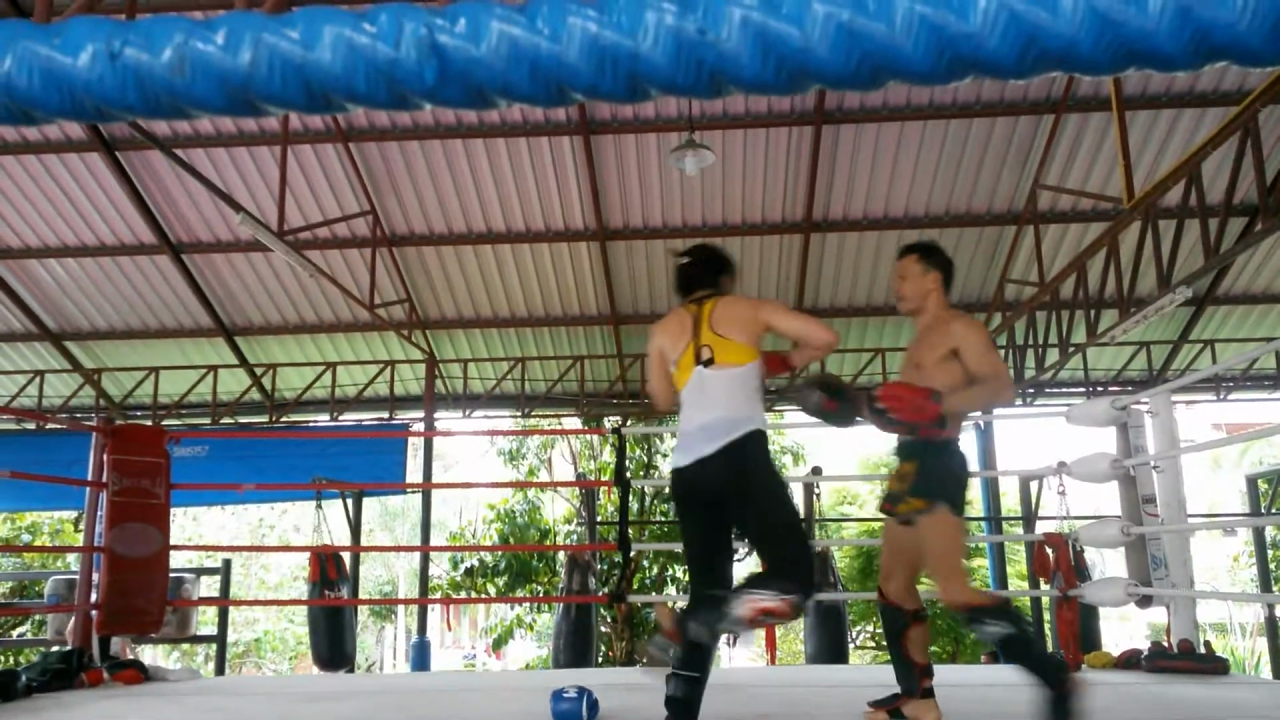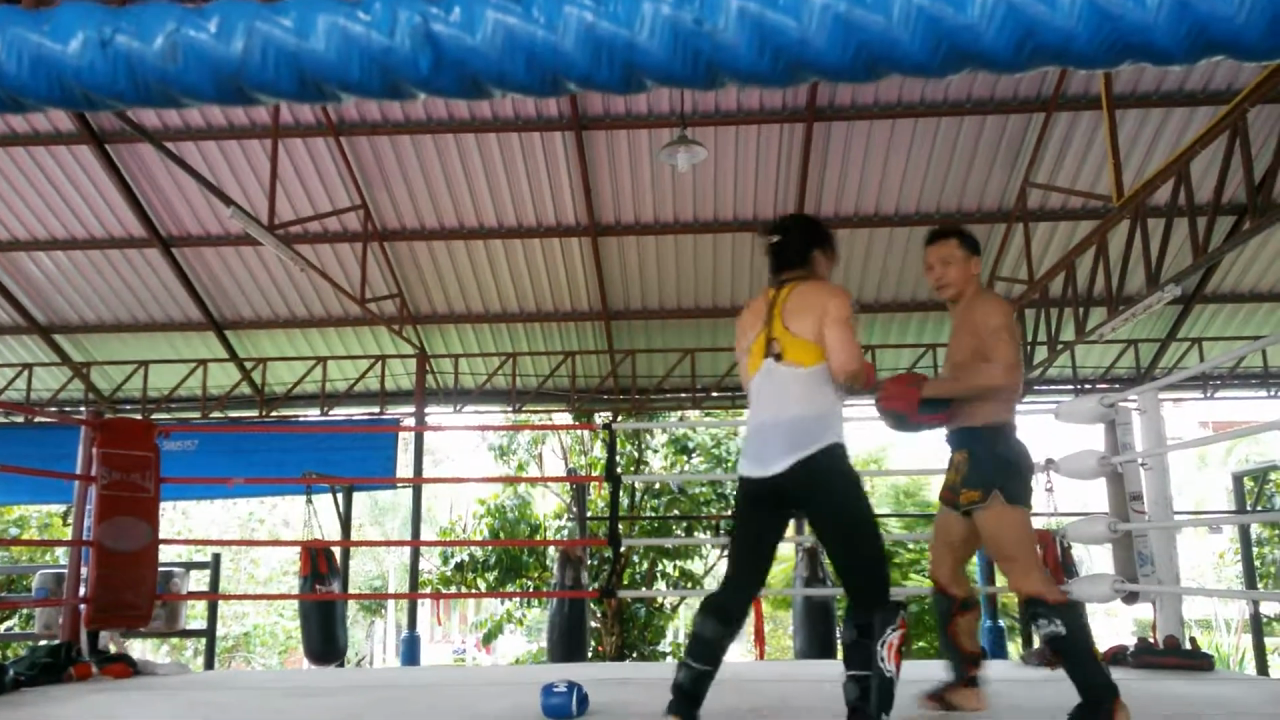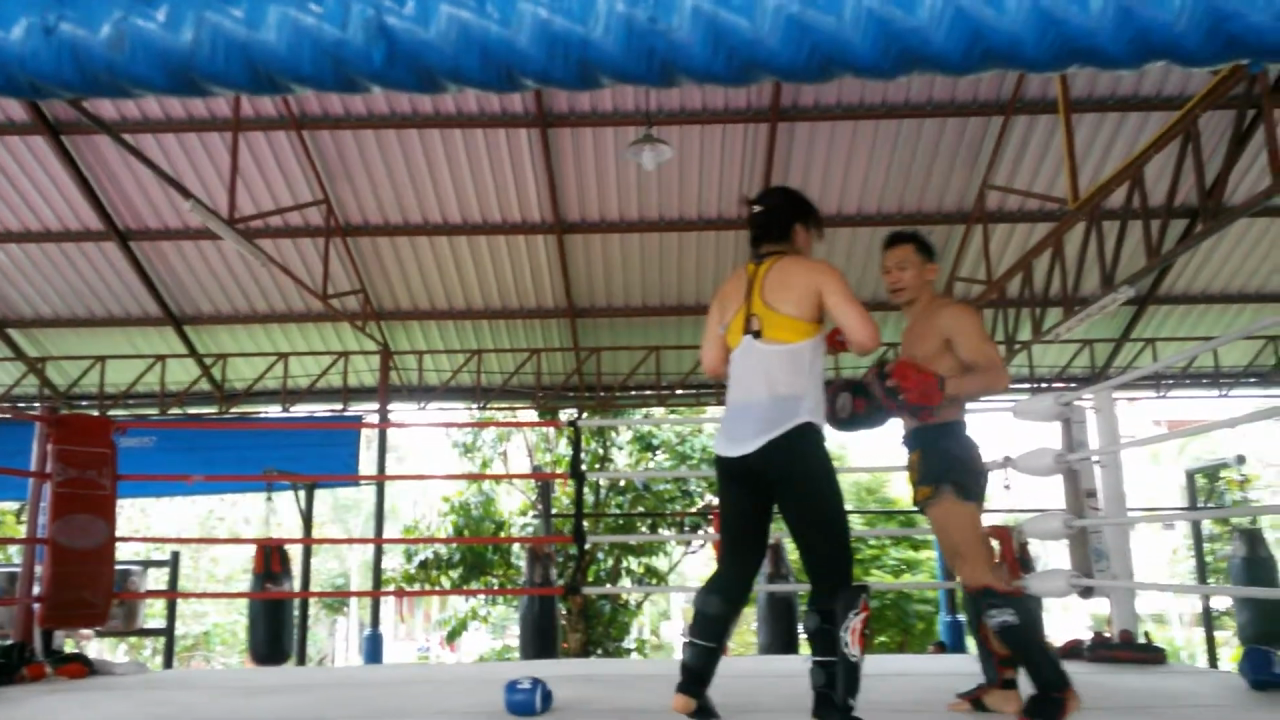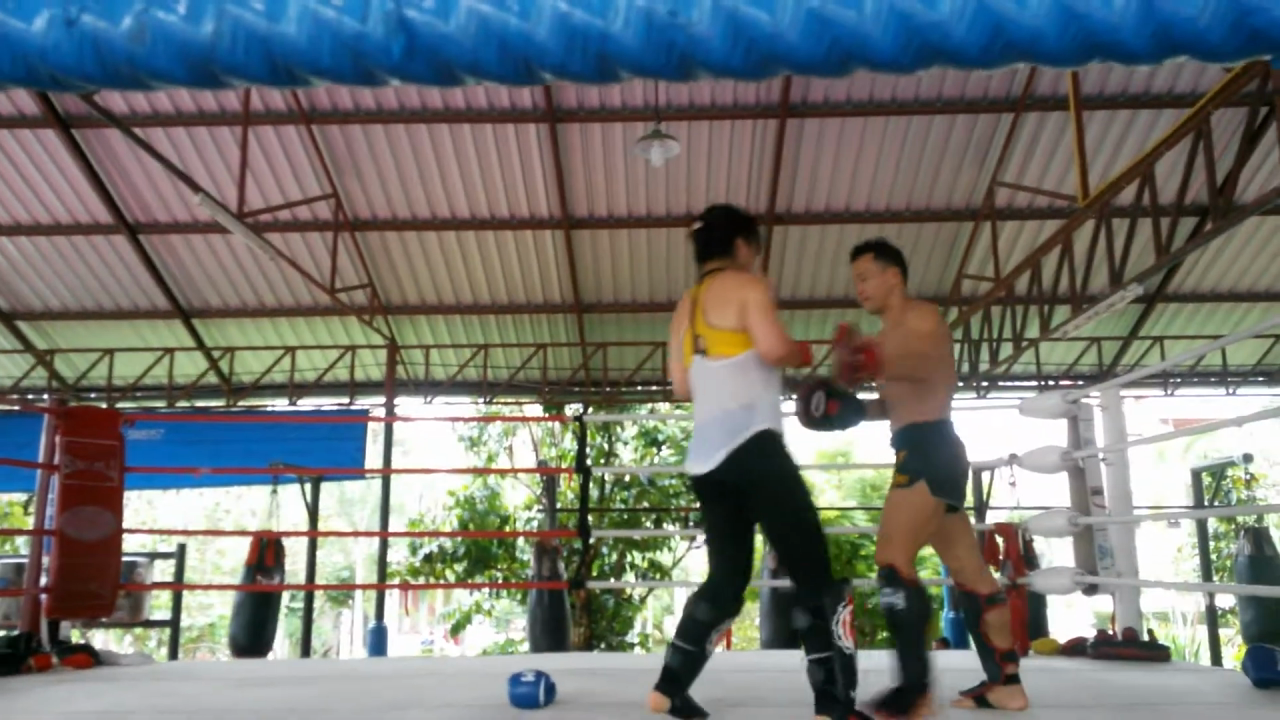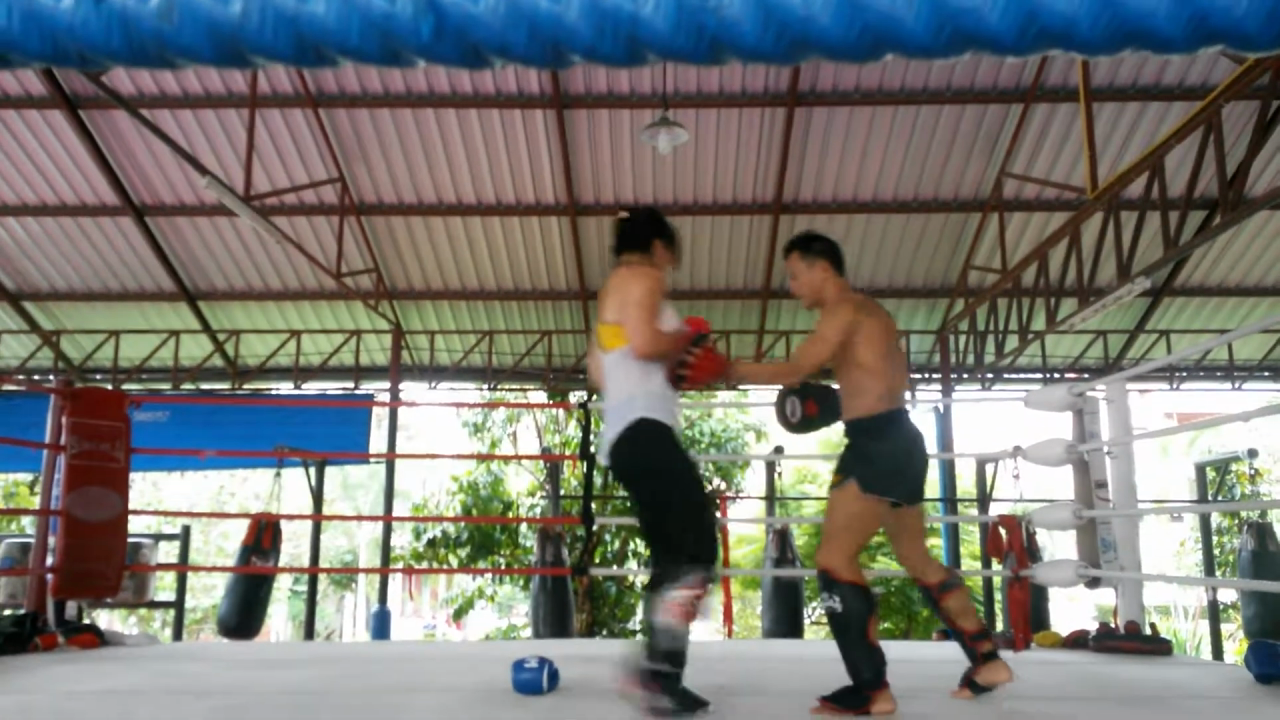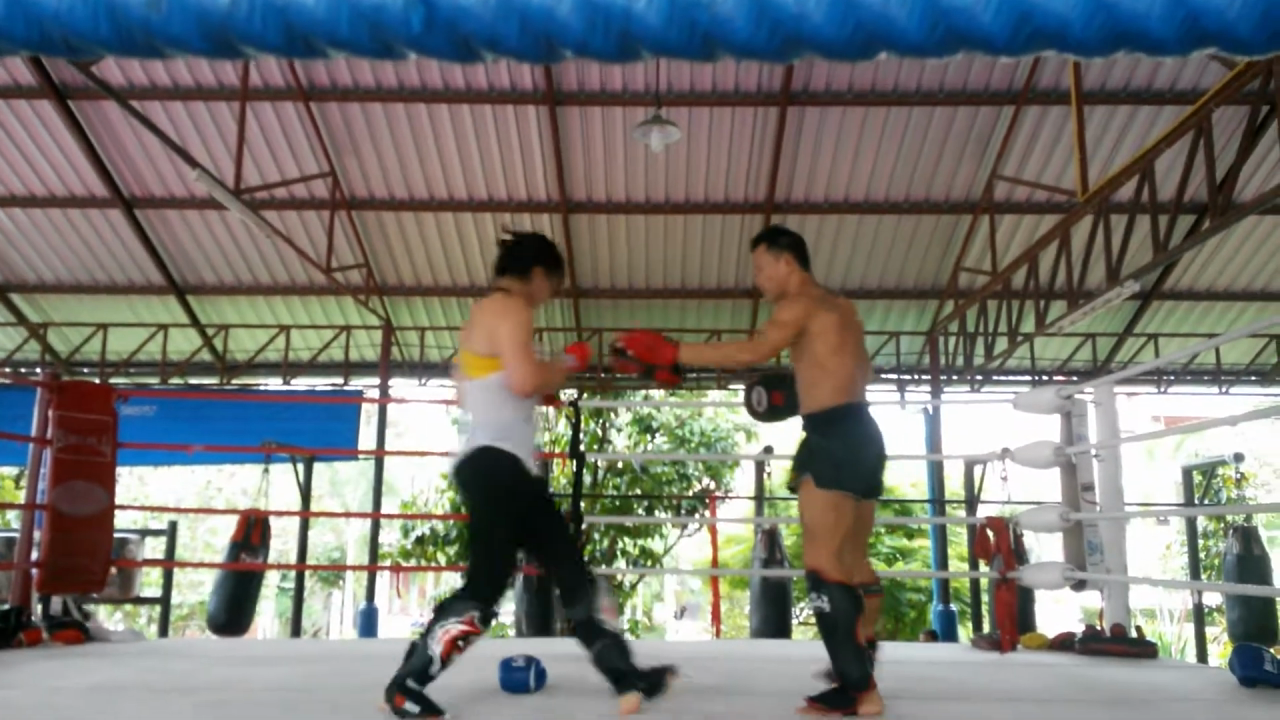
dt=0.3s
person 1, frame 1
left shoulder: (663, 330)
right shoulder: (747, 308)
right elbow: (823, 337)
right wrist: (785, 363)
left hip: (687, 467)
right hip: (738, 453)
left knee: (710, 588)
right knee: (795, 577)
right ankle: (689, 627)
person 1, frame 2
left shoulder: (750, 314)
right shoulder: (827, 296)
right elbow: (845, 363)
right wrist: (865, 376)
left hip: (757, 468)
right hip: (816, 461)
left knee: (736, 588)
right knee: (871, 591)
person 1, frame 3
left shoulder: (731, 286)
right shoulder: (815, 273)
left elbow: (712, 364)
right elbow: (866, 338)
right wrist: (829, 338)
left hip: (734, 446)
right hip: (790, 440)
left knee: (736, 568)
right knee: (833, 576)
person 1, frame 4
left shoulder: (686, 306)
right shoulder: (747, 286)
right elbow: (773, 347)
right wrist: (798, 353)
left hip: (705, 459)
right hip: (752, 447)
left knee: (725, 578)
right knee: (814, 575)
person 1, frame 5
left shoulder: (612, 293)
right shoulder: (641, 276)
right elbow: (644, 343)
left wrist: (672, 362)
right wrist: (686, 336)
left hip: (629, 437)
right hip: (645, 433)
left knee: (678, 557)
right knee: (696, 553)
right ankle: (656, 669)
person 1, frame 6
left shoulder: (479, 317)
right shoulder: (511, 307)
left elbow: (466, 393)
right elbow: (527, 380)
left wrist: (551, 375)
right wrist: (568, 365)
left hip: (502, 464)
right hip: (494, 462)
left knee: (572, 572)
right knee: (484, 587)
left ankle: (627, 678)
person 2, frame 1
left shoulder: (961, 327)
right shoulder: (921, 342)
left elbow: (1002, 387)
left wrist: (937, 403)
right wrist: (857, 402)
left hip: (934, 466)
right hip: (913, 470)
left knee: (953, 589)
right knee: (895, 584)
left ankle: (1054, 679)
person 2, frame 2
left shoulder: (990, 309)
right shoulder: (967, 321)
left elbow: (1002, 372)
left wrist: (923, 389)
right wrist: (928, 402)
left hip: (990, 456)
right hip: (971, 459)
left knee: (1028, 579)
right knee: (946, 570)
person 2, frame 3
left shoulder: (953, 316)
right shoulder: (915, 331)
left elbow: (996, 377)
left wrist: (940, 386)
right wrist: (882, 403)
left hip: (944, 452)
right hip: (929, 455)
left knee: (973, 574)
right knee: (973, 575)
person 2, frame 4
left shoulder: (922, 316)
right shoulder: (894, 331)
left elbow: (925, 364)
left wrist: (878, 364)
right wrist: (852, 407)
left hip: (929, 451)
right hip: (926, 453)
left knee: (893, 559)
right knee: (969, 568)
right ankle: (1006, 681)
person 2, frame 5
left shoulder: (844, 314)
right shoulder: (868, 312)
left elbow: (795, 369)
left wrist: (725, 369)
right wrist: (838, 401)
left hip: (879, 445)
right hip: (899, 441)
left knee: (833, 562)
right knee: (917, 559)
right ankle: (986, 660)
person 2, frame 6
left shoulder: (802, 307)
right shoulder: (841, 309)
left elbow: (754, 352)
left wrist: (670, 354)
right wrist: (801, 392)
left hip: (835, 439)
right hip: (857, 434)
left knee: (823, 562)
right knee: (851, 558)
right ankle: (856, 669)
